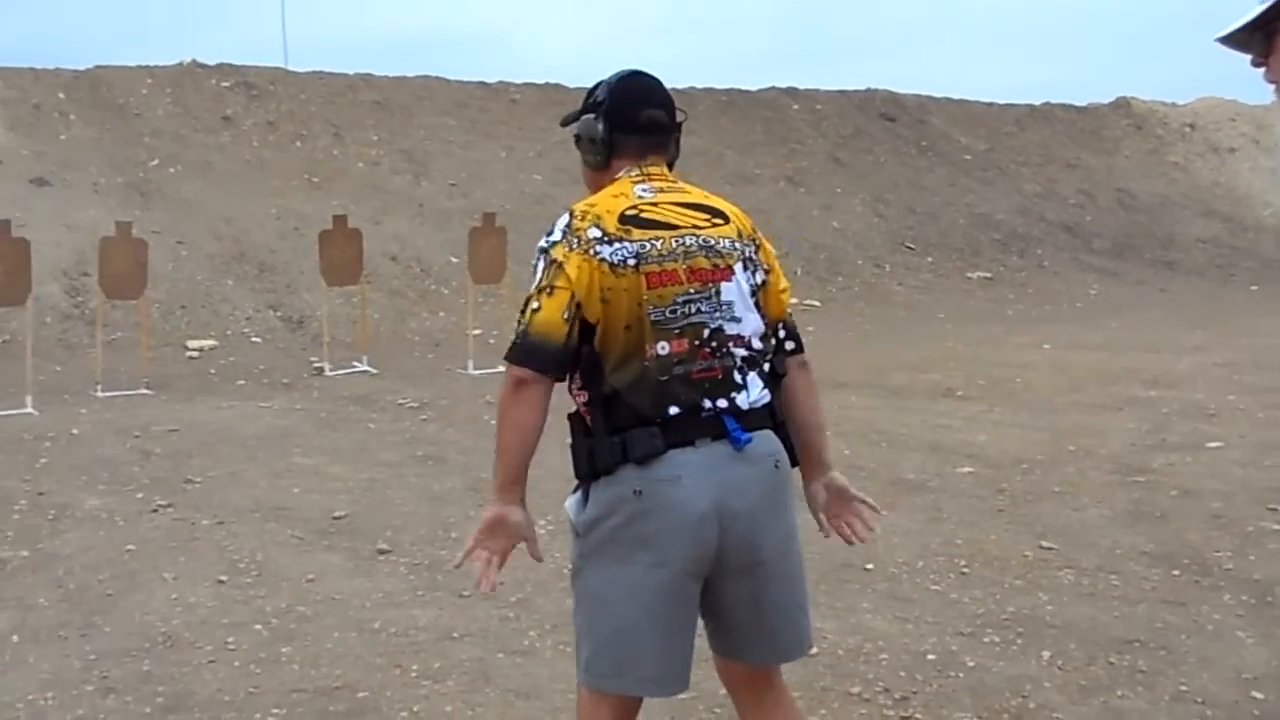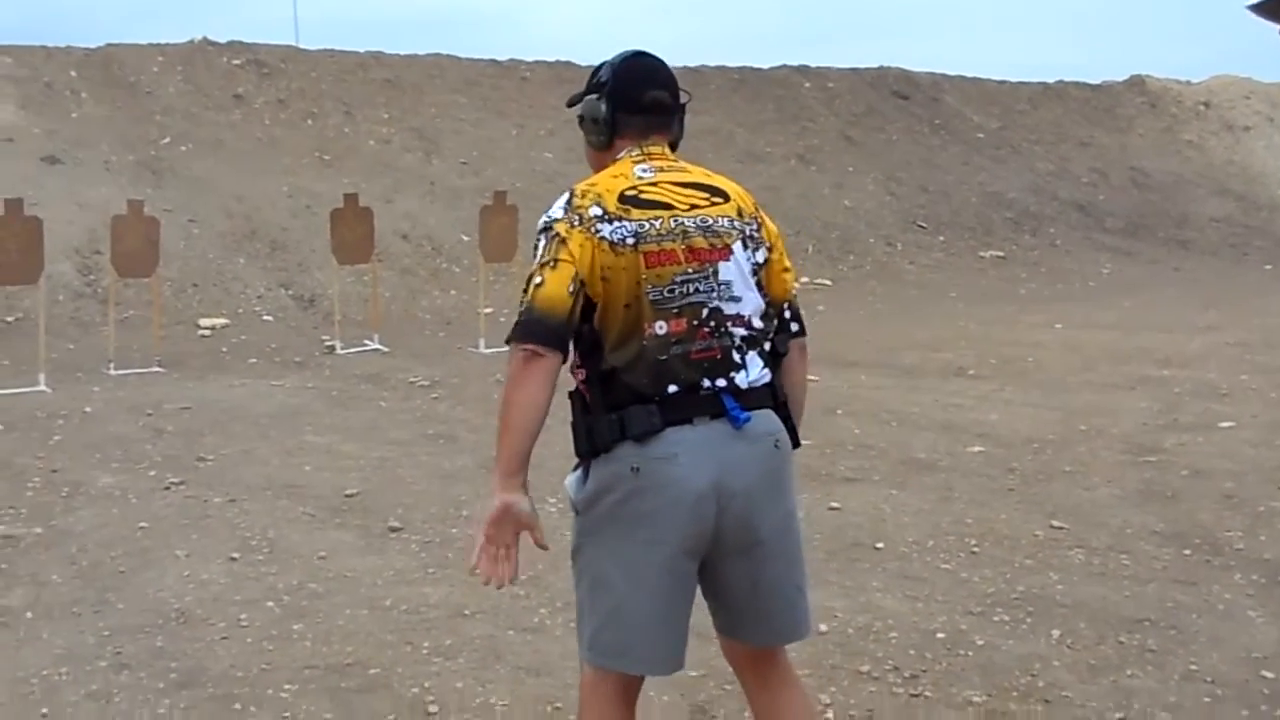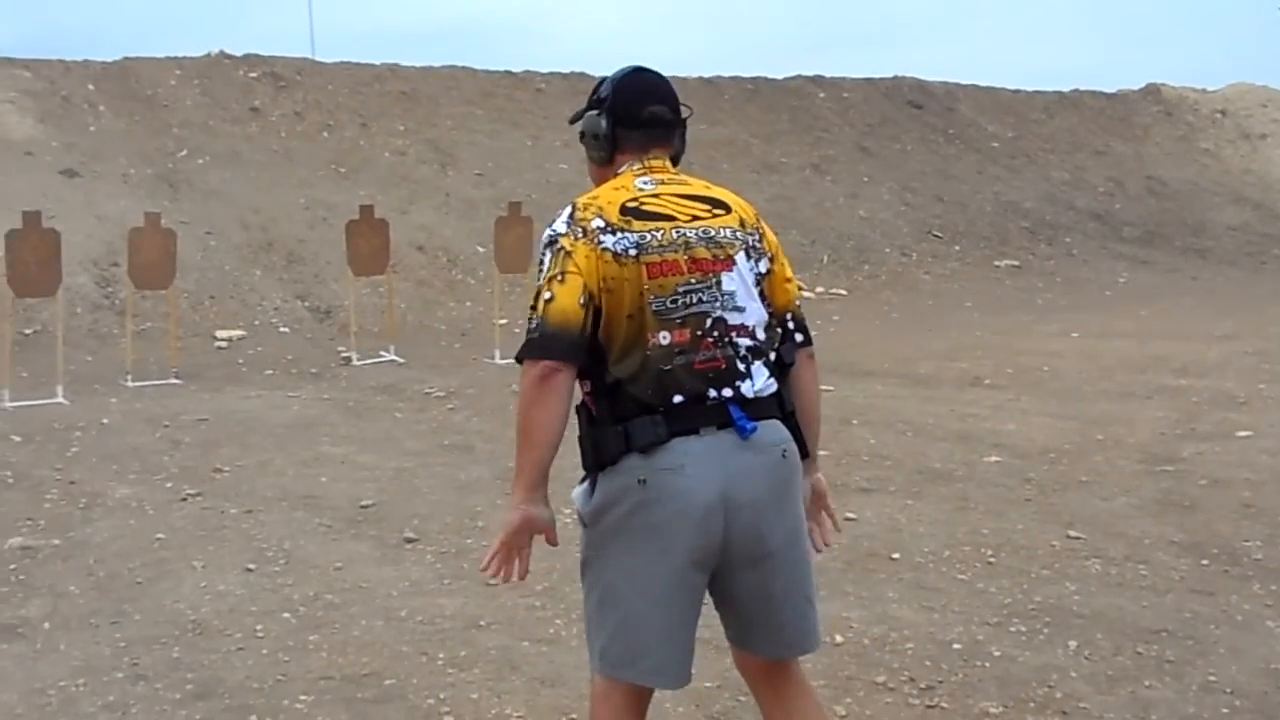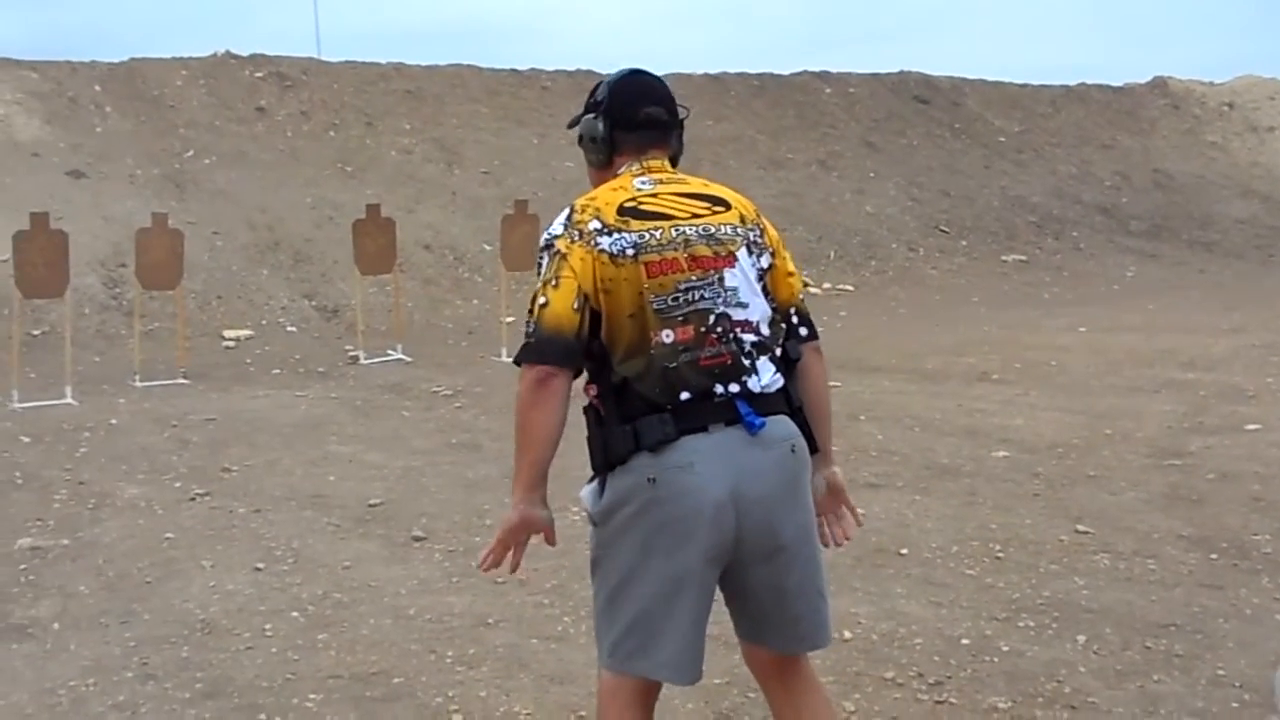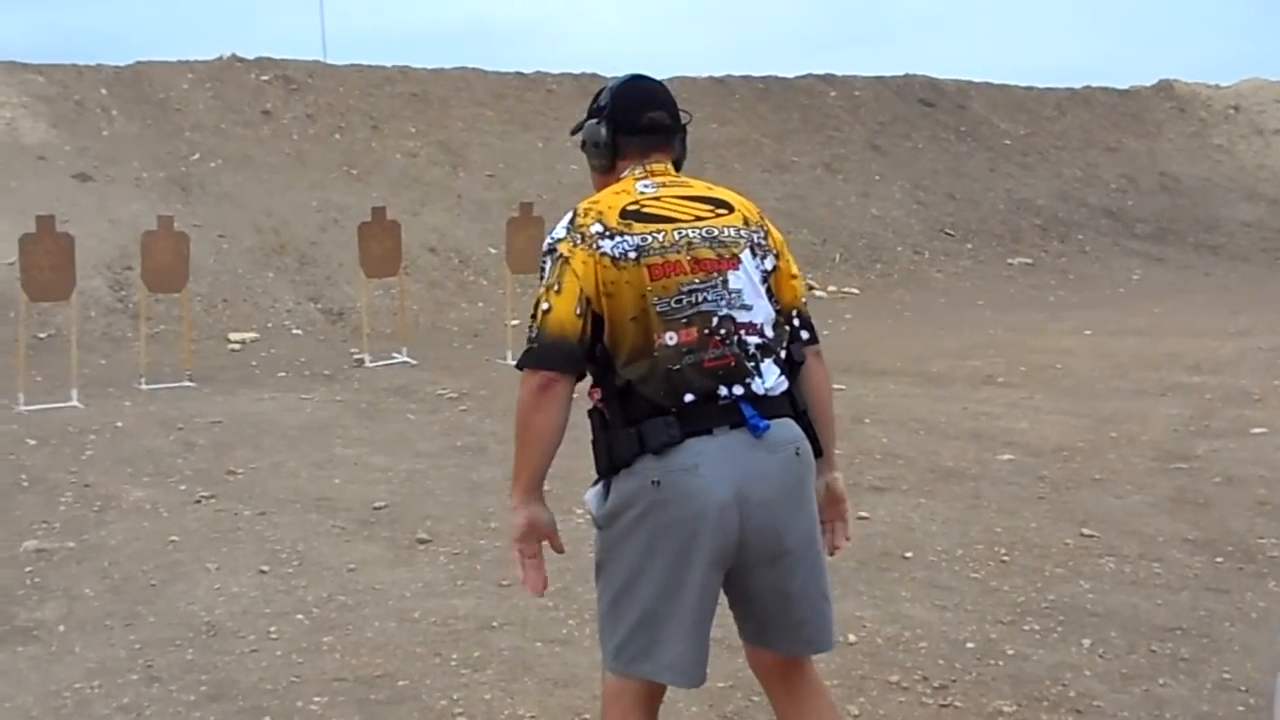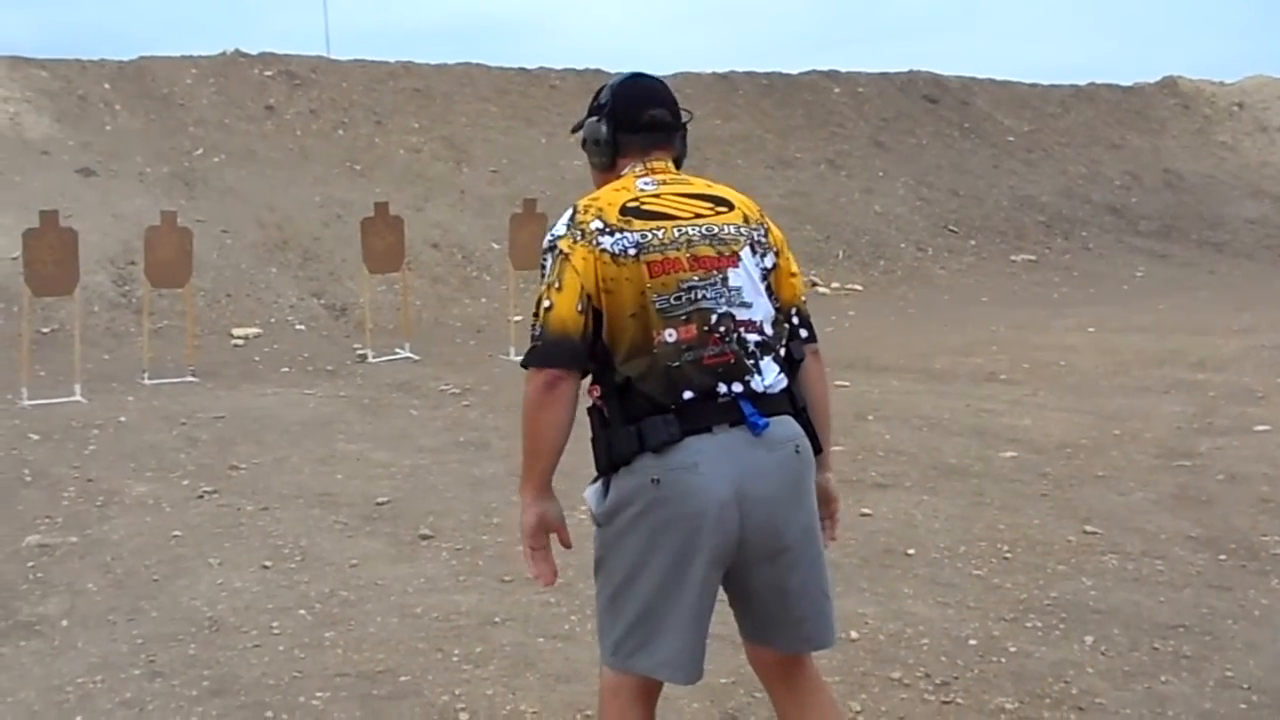
dt=0.2s
person 1, frame 1
left shoulder: (581, 232)
right shoulder: (732, 222)
left elbow: (530, 374)
right elbow: (789, 359)
left wrist: (508, 498)
right wrist: (817, 471)
left hip: (647, 487)
right hip: (753, 469)
person 1, frame 2
left shoulder: (584, 212)
right shoulder: (737, 204)
left elbow: (537, 351)
right elbow: (790, 342)
left wrist: (509, 487)
right wrist: (782, 444)
left hip: (646, 465)
right hip: (753, 449)
right knee: (762, 654)
person 1, frame 3
left shoulder: (586, 224)
right shoulder: (740, 213)
left elbow: (550, 367)
right elbow: (797, 351)
left wrist: (528, 497)
right wrist: (806, 464)
left hip: (654, 475)
right hip: (762, 458)
right knee: (774, 665)
person 1, frame 4
left shoulder: (584, 227)
right shoulder: (741, 212)
left elbow: (547, 370)
right elbow: (803, 346)
left wrist: (528, 496)
right wrist: (822, 461)
left hip: (664, 473)
right hip: (771, 454)
right knee: (783, 659)
person 1, frame 5
left shoulder: (588, 230)
right shoulder: (745, 215)
left elbow: (549, 375)
right elbow: (805, 351)
left wrist: (527, 497)
right wrist: (825, 466)
left hip: (669, 476)
right hip: (776, 457)
right knee: (786, 663)
person 1, frame 6
left shoulder: (588, 227)
right shoulder: (746, 213)
left elbow: (553, 371)
right elbow: (804, 349)
left wrist: (536, 492)
right wrist: (820, 465)
left hip: (669, 472)
right hip: (775, 454)
right knee: (787, 659)
